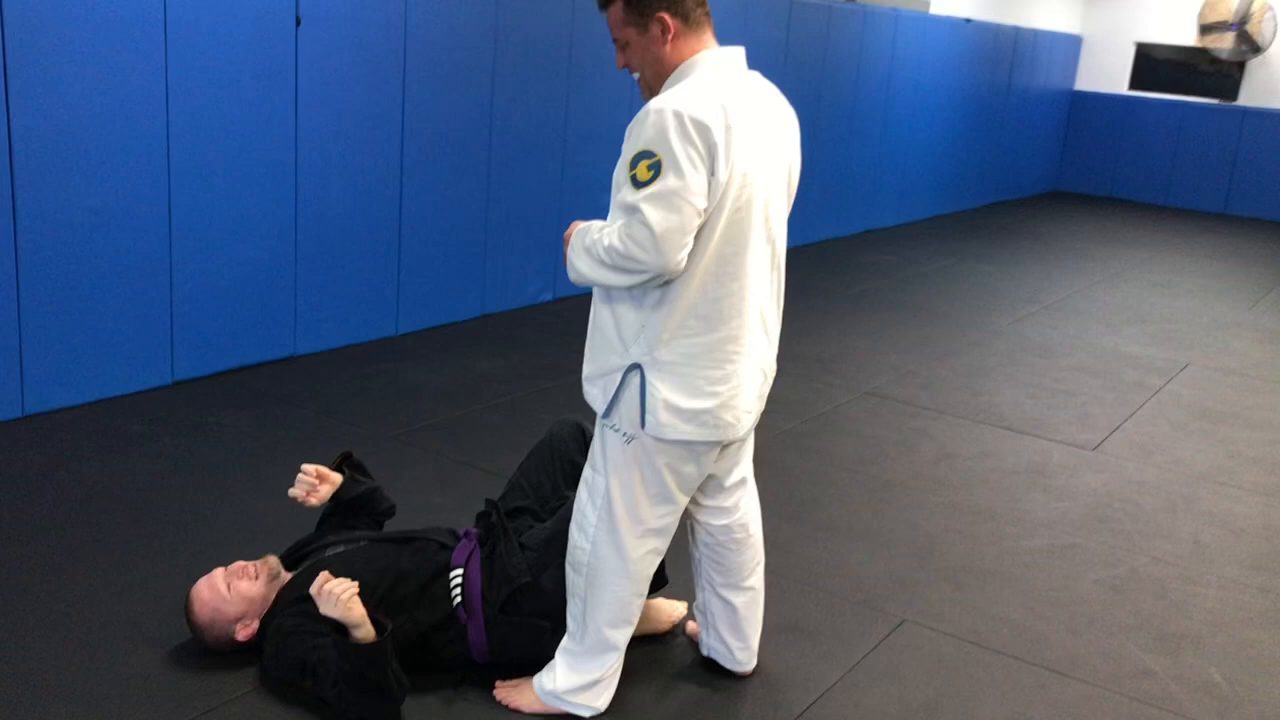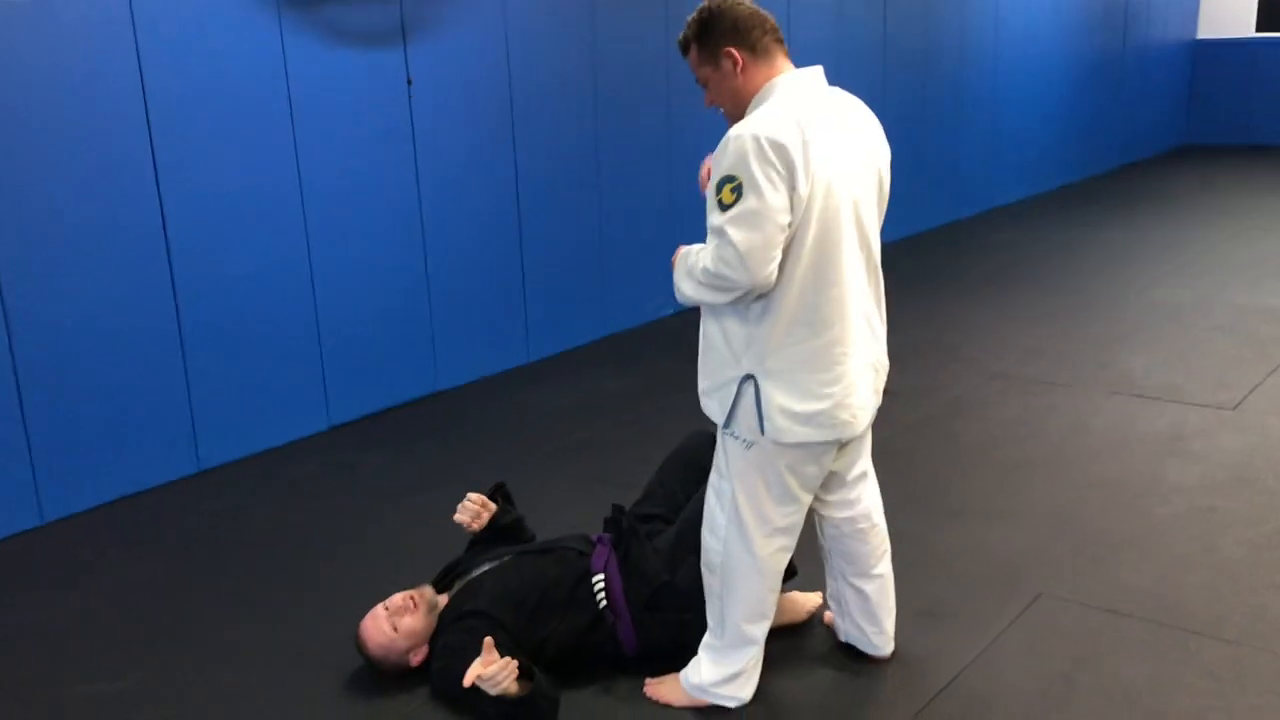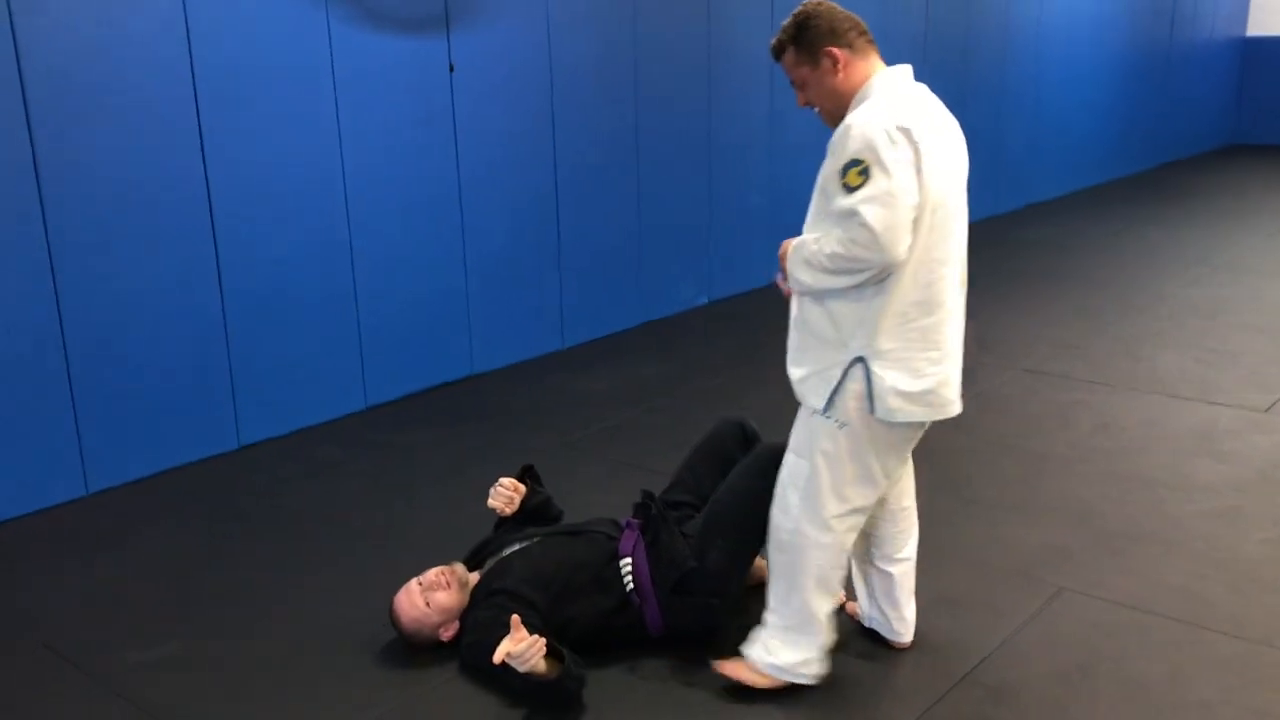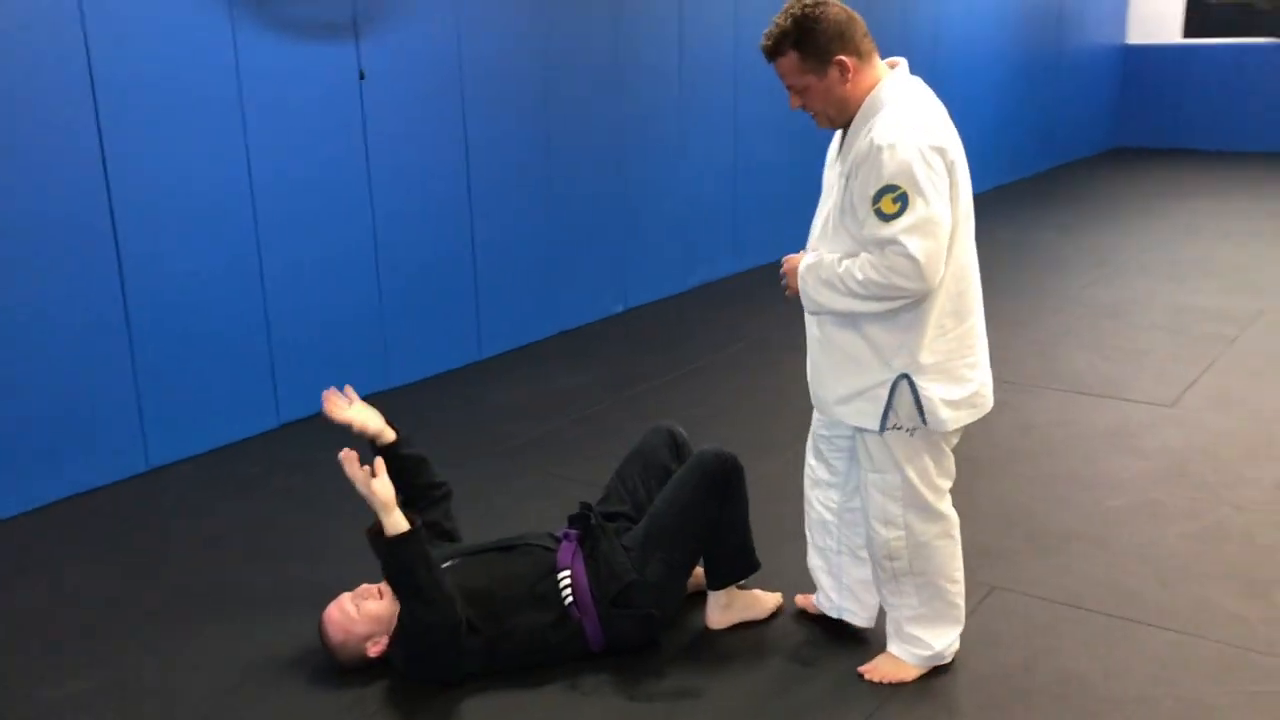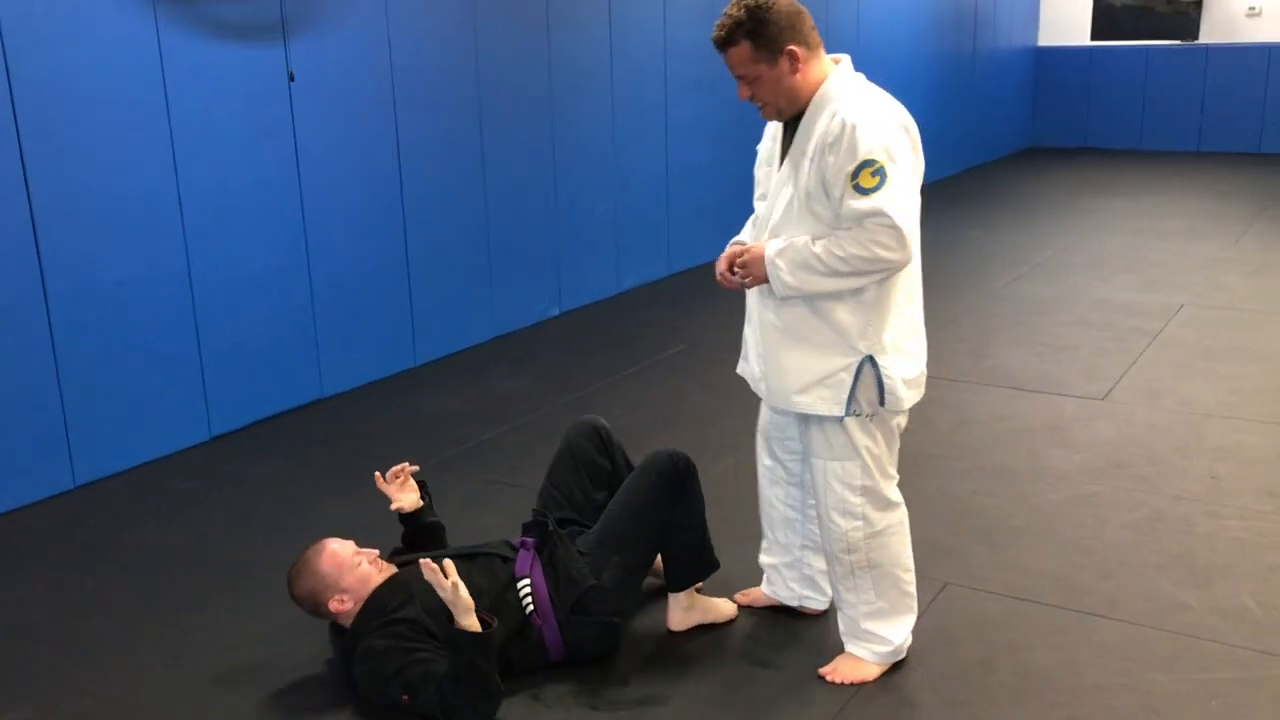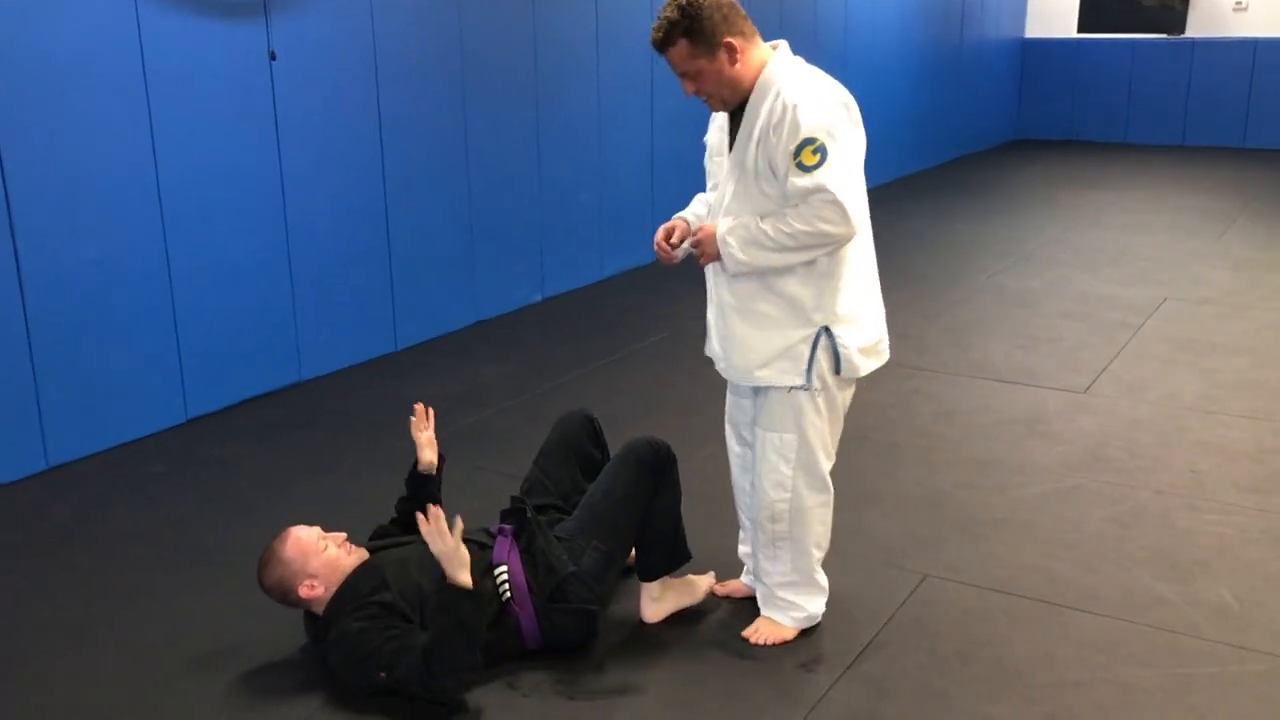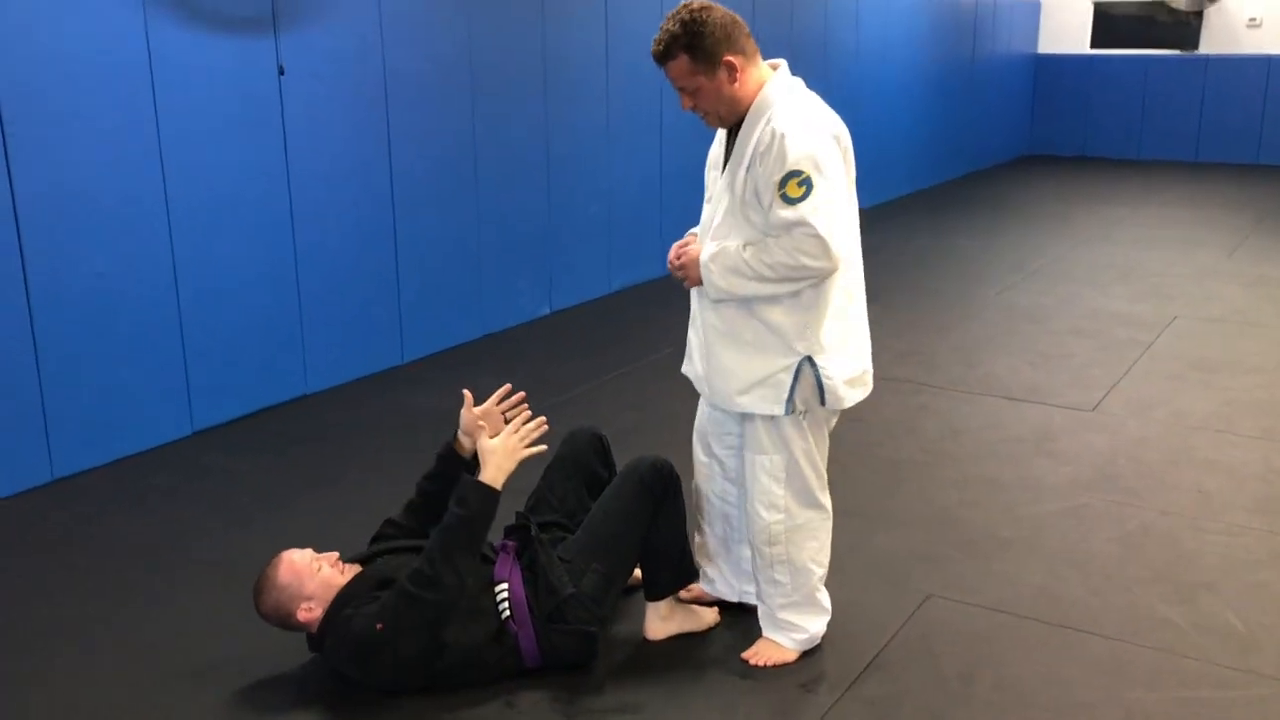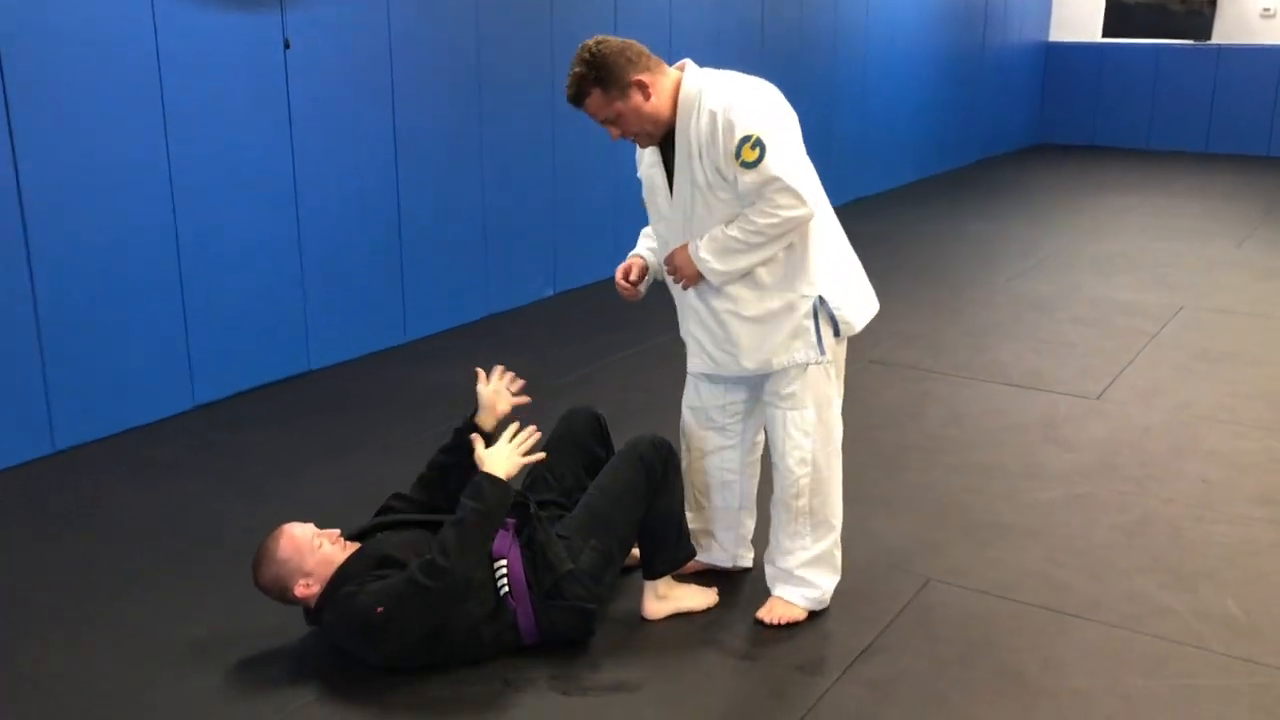
dt=0.7s
person 1, frame 1
left shoulder: (677, 114)
right shoulder: (769, 102)
left elbow: (650, 246)
left wrist: (583, 244)
left hip: (671, 372)
right hip: (737, 359)
left knee: (616, 528)
right knee: (727, 508)
right ankle: (732, 642)
person 1, frame 2
left shoulder: (757, 137)
right shoulder: (852, 113)
left elbow: (743, 266)
left wrist: (687, 266)
left hip: (783, 379)
right hip: (850, 359)
left knee: (746, 530)
right knee: (851, 503)
left ankle: (722, 676)
right ankle: (869, 629)
person 1, frame 3
left shoulder: (874, 125)
right shoulder: (922, 109)
left elbow: (872, 242)
left wrist: (799, 257)
right wrist: (815, 255)
left hip: (871, 360)
right hip: (901, 348)
left knee: (814, 502)
right knee: (878, 485)
left ankle: (787, 653)
right ankle: (889, 616)
person 1, frame 4
left shoulder: (900, 140)
right shoulder: (876, 113)
left elbow: (907, 269)
left wrist: (811, 276)
right wrist: (820, 269)
left hip: (904, 367)
right hip: (869, 355)
left knee: (905, 509)
right knee: (834, 467)
left ankle: (926, 639)
right ankle: (845, 596)
person 1, frame 5
left shoulder: (865, 123)
right shoulder: (789, 119)
left elbow: (886, 240)
left wrist: (777, 264)
right wrist: (747, 244)
left hip: (850, 353)
right hip: (794, 342)
left knee: (855, 500)
right knee: (786, 467)
left ankle: (880, 636)
right ankle: (796, 583)
person 1, frame 6
left shoulder: (808, 105)
right shoulder: (732, 107)
left elbow: (831, 217)
left wrist: (729, 243)
right wrist: (691, 223)
left hip: (808, 330)
right hip: (754, 322)
left knee: (789, 473)
right knee: (751, 456)
left ankle: (792, 602)
right ankle: (765, 573)
person 1, frame 7
left shoulder: (798, 131)
right shoulder: (739, 121)
left elbow: (813, 249)
left wrist: (713, 266)
right wrist: (700, 240)
left hip: (790, 355)
right hip: (737, 344)
left knee: (782, 496)
right knee: (717, 466)
left ankle: (793, 625)
right ankle: (728, 581)
person 1, frame 8
left shoulder: (737, 108)
right shoulder: (654, 137)
left elbow: (788, 202)
left wrist: (704, 257)
right wrist: (645, 257)
left hip: (793, 306)
right hip: (720, 316)
left knee: (802, 450)
right knee: (710, 436)
left ankle: (802, 582)
right ankle: (719, 551)
person 2, frame 1
left shoulder: (300, 561)
right shoulder: (291, 641)
left elbow: (375, 510)
left wrist: (339, 484)
right wrist: (359, 628)
left hip: (481, 551)
right hip: (510, 607)
left knee: (570, 438)
person 2, frame 2
left shoulder: (451, 583)
right shoulder: (456, 656)
left elbow: (516, 539)
left wrist: (489, 513)
left hip: (620, 552)
right hip: (651, 605)
left knee: (706, 447)
person 2, frame 3
left shoulder: (483, 558)
right shoulder: (484, 629)
left elbow: (548, 517)
right elbow: (563, 684)
left wrist: (522, 492)
right wrist: (533, 665)
left hip: (644, 537)
right hip: (675, 587)
left knee: (735, 434)
right knee: (773, 460)
left ankle: (749, 559)
person 2, frame 4
left shoulder: (418, 574)
right shoulder: (418, 649)
left elbow: (428, 494)
right elbow: (441, 619)
left wrist: (380, 431)
right wrist: (388, 515)
left hip: (584, 551)
right hip: (617, 601)
left knee: (667, 440)
right knee: (717, 469)
left ankle: (692, 568)
right ankle: (725, 599)
person 2, frame 5
left shoulder: (376, 588)
right shoulder: (383, 658)
left elbow: (431, 558)
left wrist: (413, 508)
right wrist: (465, 615)
left hip: (539, 555)
right hip: (575, 602)
left knee: (589, 434)
right knee: (669, 468)
left ankle: (645, 551)
right ankle: (684, 603)
person 2, frame 6
left shoulder: (356, 571)
right shoulder: (356, 641)
left elbow: (410, 530)
right elbow: (448, 677)
left wrist: (426, 467)
right wrist: (459, 578)
left hip: (517, 542)
right hip: (554, 591)
left knee: (577, 426)
right knee: (647, 456)
left ankle: (621, 544)
right ankle: (657, 589)
person 2, frame 7
left shoulder: (354, 581)
right shoulder: (364, 638)
left elbow: (416, 520)
right elbow: (439, 577)
left wrist: (465, 444)
right wrist: (491, 475)
left hip: (519, 564)
right hip: (552, 611)
left knee: (586, 443)
right knee: (653, 476)
left ankle: (622, 563)
right ankle: (662, 610)
person 2, frame 8
left shoulder: (356, 553)
right shoulder: (363, 615)
left elbow: (426, 497)
right elbow: (448, 573)
left wrist: (481, 423)
right wrist: (493, 477)
left hip: (520, 539)
right hip: (551, 588)
left knee: (583, 422)
right knee: (650, 454)
left ankle: (623, 541)
right ankle: (660, 588)
